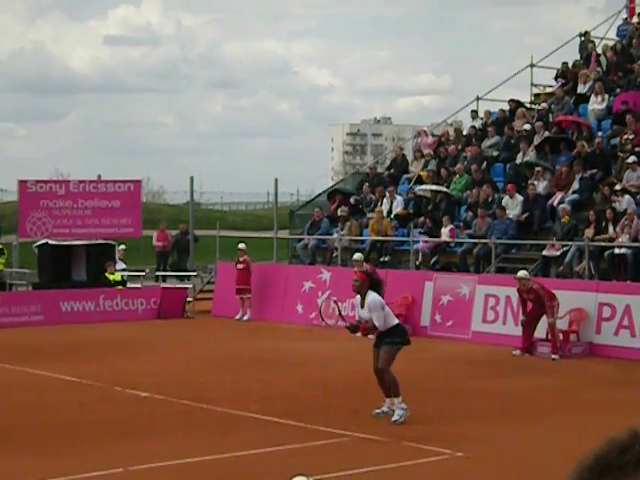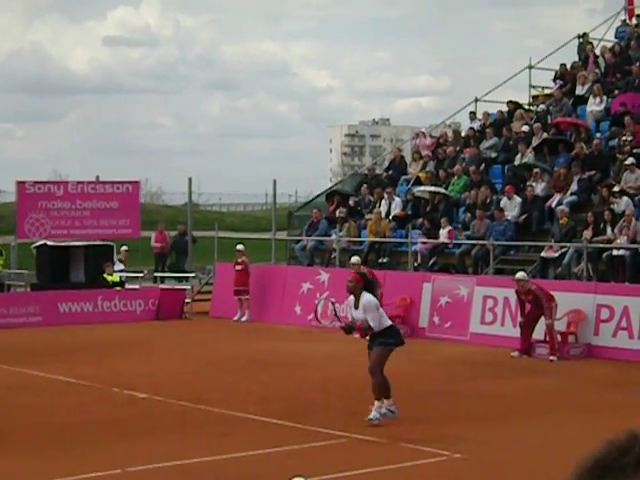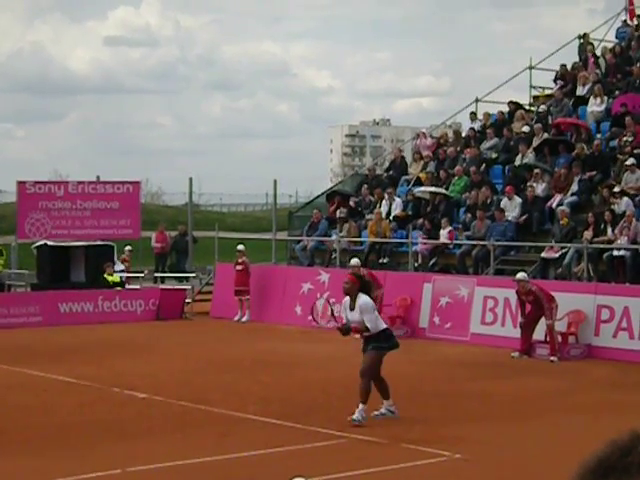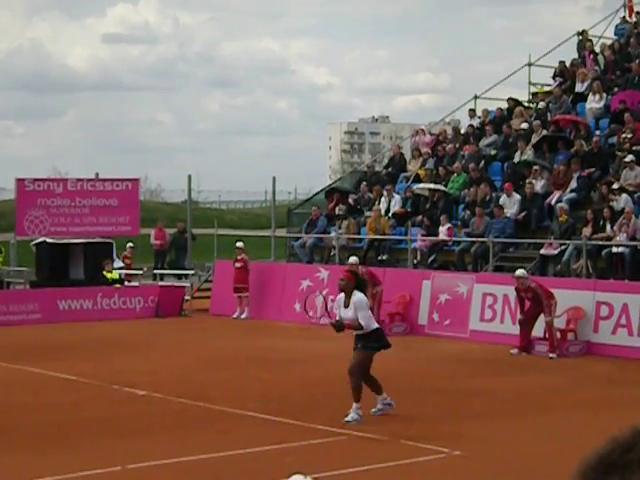
dt=0.1s
person 1, frame 1
left shoulder: (373, 300)
right shoulder: (358, 299)
left elbow: (379, 325)
right elbow: (360, 320)
left wrist: (360, 327)
right wrist: (355, 326)
left hip: (394, 334)
right hip: (382, 335)
left knee: (383, 368)
right knee: (378, 370)
left ankle: (400, 405)
right ankle: (390, 405)
person 1, frame 2
left shoulder: (368, 300)
right shoulder: (350, 301)
left elbow: (374, 326)
right elbow: (352, 321)
left wrist: (355, 328)
right wrist: (349, 327)
left hip: (387, 335)
right hip: (376, 336)
left knee: (373, 369)
right knee: (377, 372)
left ankle: (377, 408)
right ankle: (389, 406)
person 1, frame 3
left shoulder: (364, 302)
right shoulder: (346, 302)
left elbow: (370, 327)
right elbow: (347, 322)
left wrist: (351, 329)
right wrist: (344, 328)
left hip: (381, 338)
right hip: (370, 339)
left knee: (364, 372)
right knee: (374, 374)
left ankle: (361, 412)
right ankle: (389, 407)
person 1, frame 4
left shoulder: (359, 299)
right shoulder: (340, 299)
left elbow: (365, 324)
right elbow: (340, 320)
left wrist: (345, 325)
right wrist: (338, 325)
left hip: (372, 337)
right hip: (360, 337)
left knee: (353, 370)
right knee: (363, 373)
left ankle: (356, 411)
right ankle: (385, 401)
